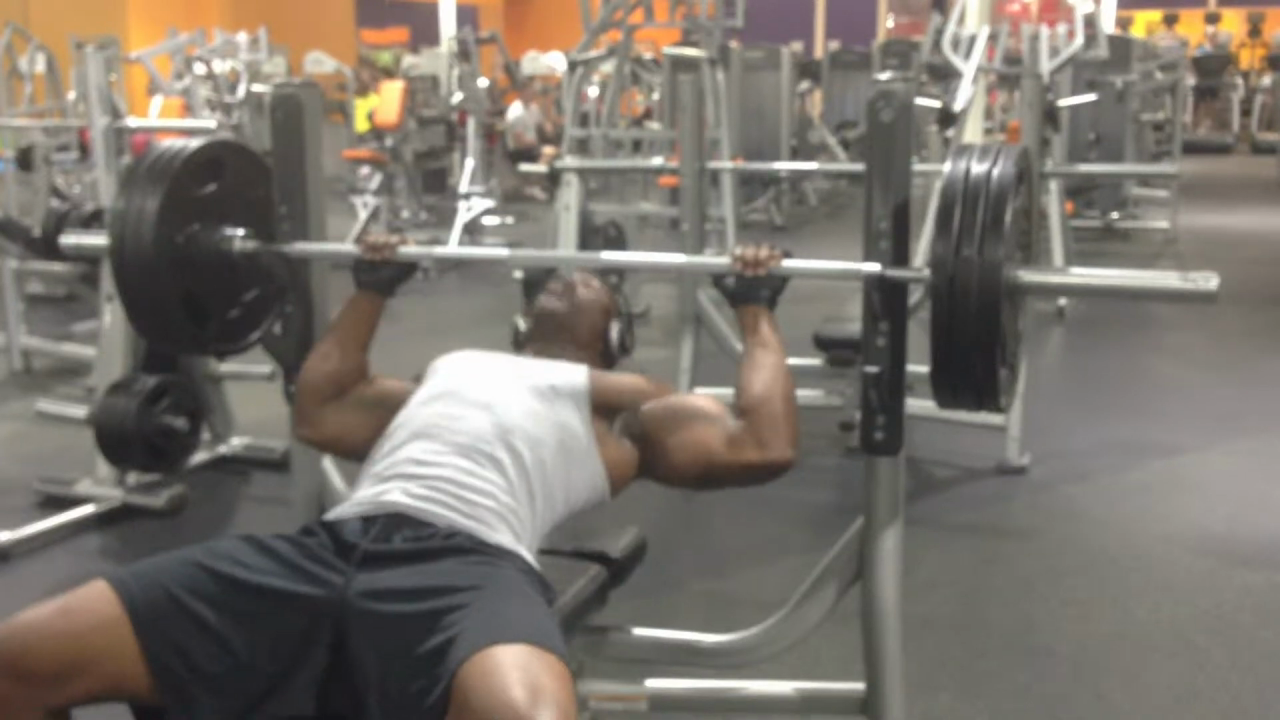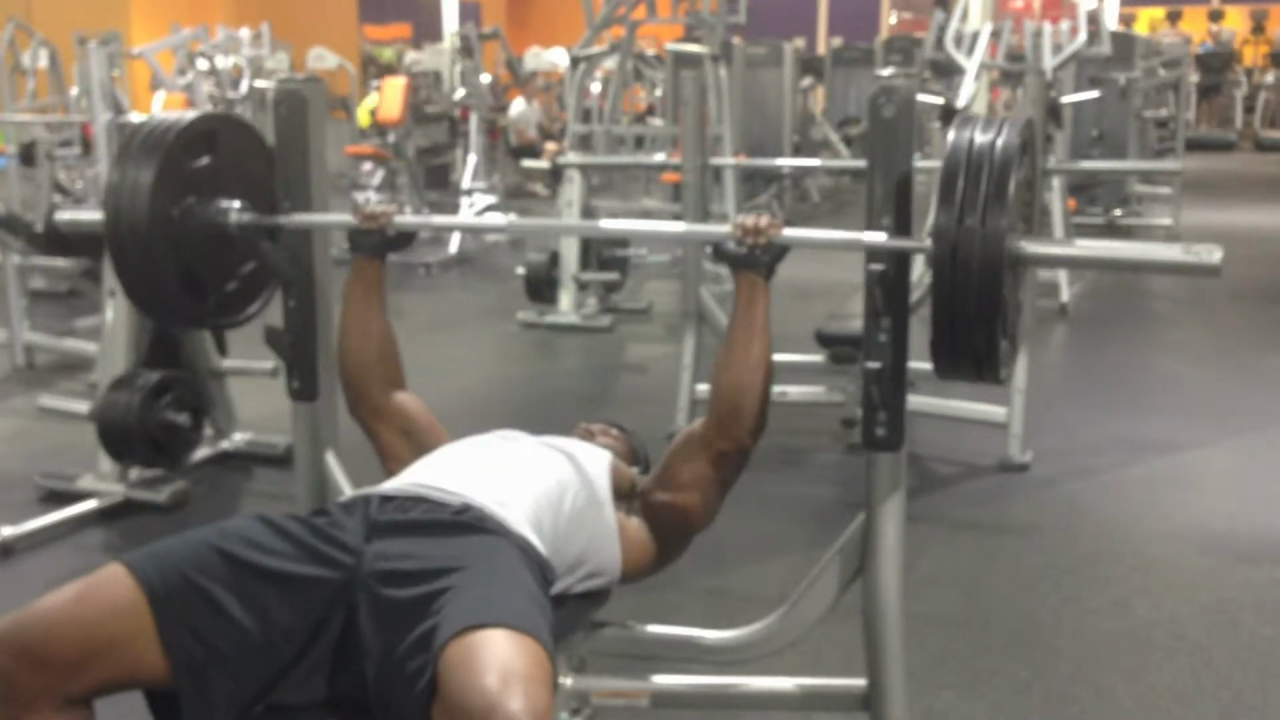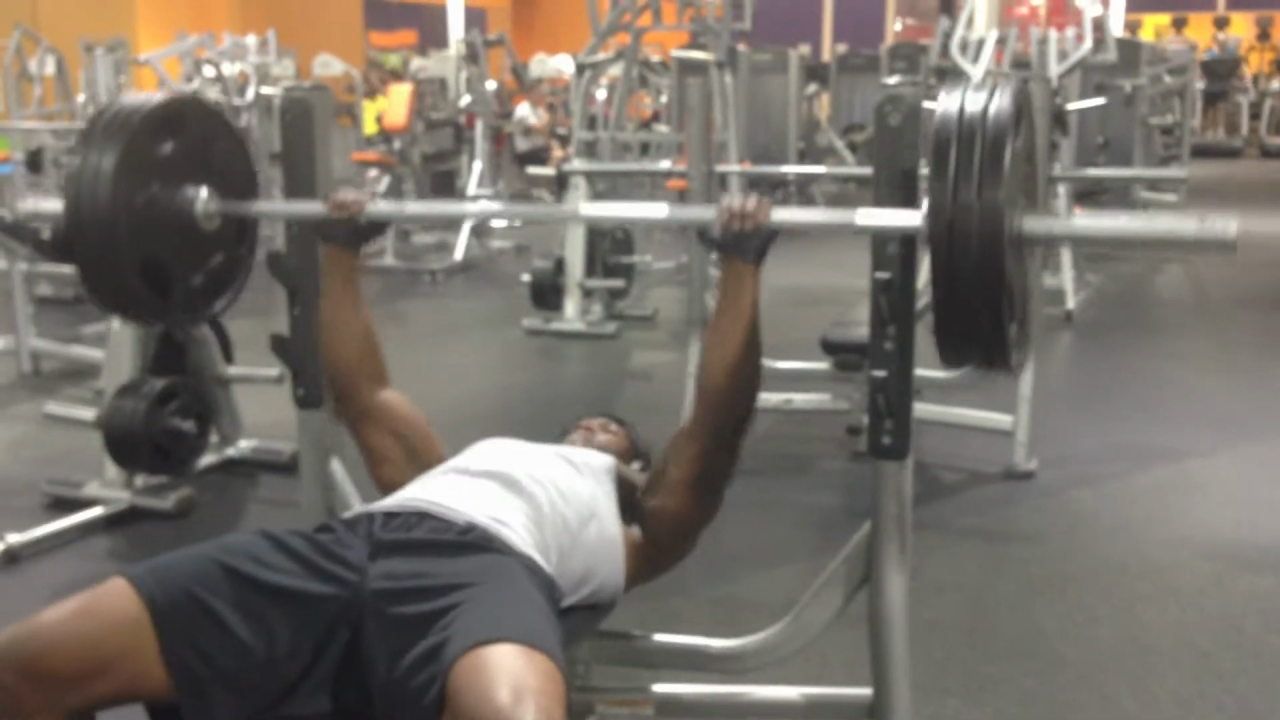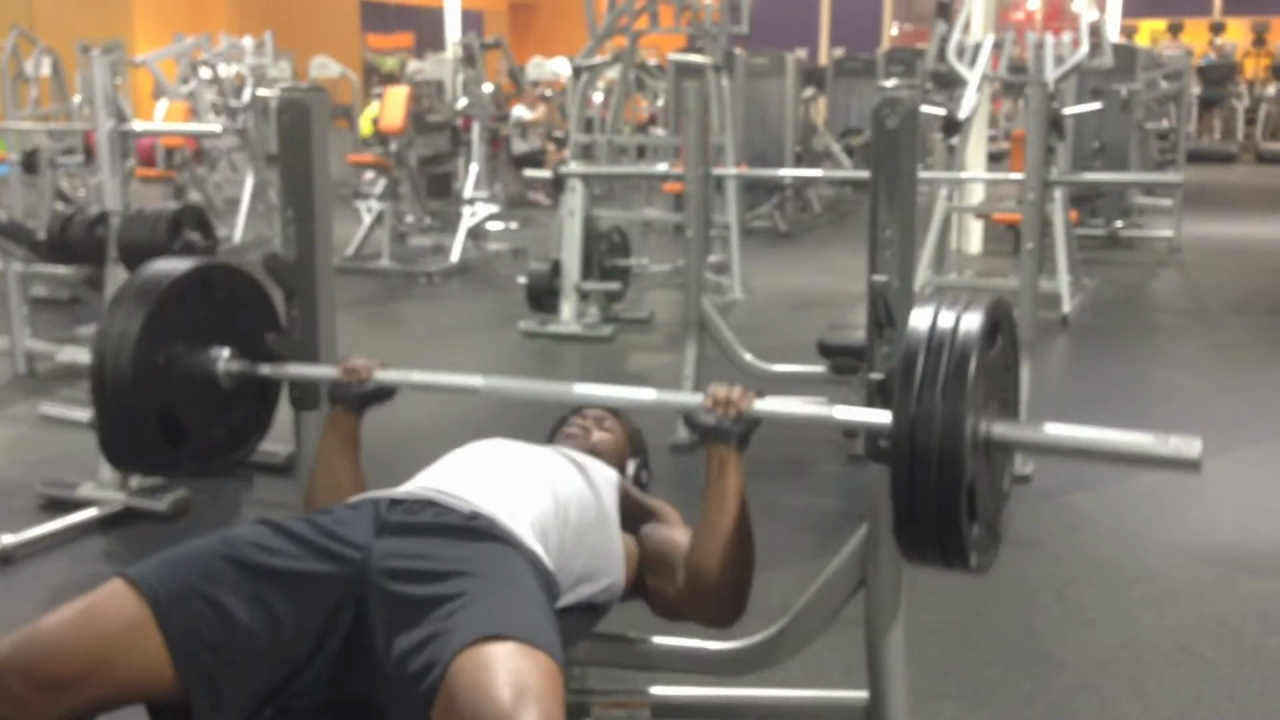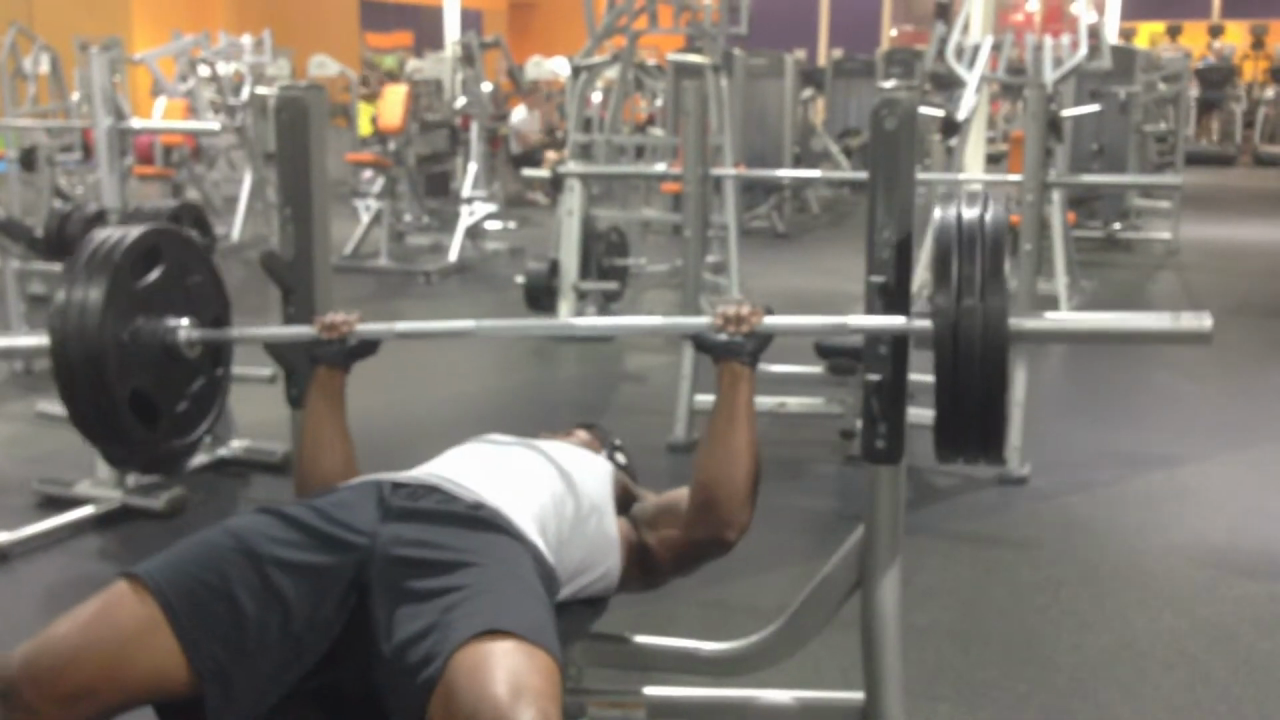
dt=1s
person 1, frame 1
left shoulder: (618, 397)
right shoulder: (446, 372)
left elbow: (763, 447)
right elbow: (316, 413)
left wrist: (754, 311)
right wrist: (371, 290)
left hip: (467, 569)
right hip: (326, 551)
person 1, frame 2
left shoulder: (640, 519)
right shoulder: (467, 452)
left elbow: (727, 433)
right elbow: (376, 395)
left wrist: (753, 280)
right wrist: (368, 260)
left hip: (482, 552)
right hip: (345, 529)
person 1, frame 3
left shoulder: (638, 520)
right shoulder: (462, 461)
left elbow: (717, 423)
right elbow: (362, 391)
left wrist: (740, 270)
right wrist: (341, 252)
right hip: (347, 545)
person 1, frame 4
left shoulder: (638, 521)
right shoulder: (488, 449)
left elbow: (711, 596)
left wrist: (724, 448)
right wrist: (347, 410)
left hip: (488, 558)
right hip: (352, 535)
person 1, frame 5
left shoulder: (629, 525)
right shoulder: (481, 450)
left elbow: (718, 519)
right elbow: (323, 488)
left wrist: (735, 368)
right wrist: (330, 367)
left hip: (487, 545)
right hip: (351, 517)
